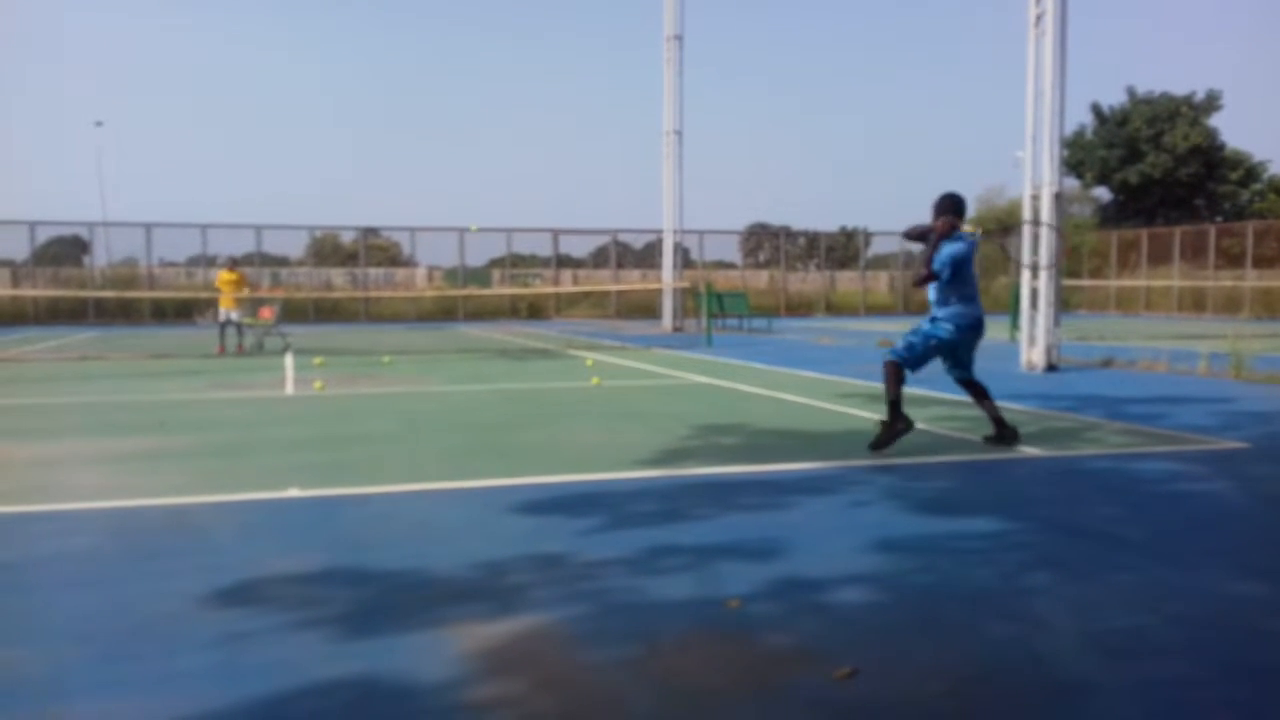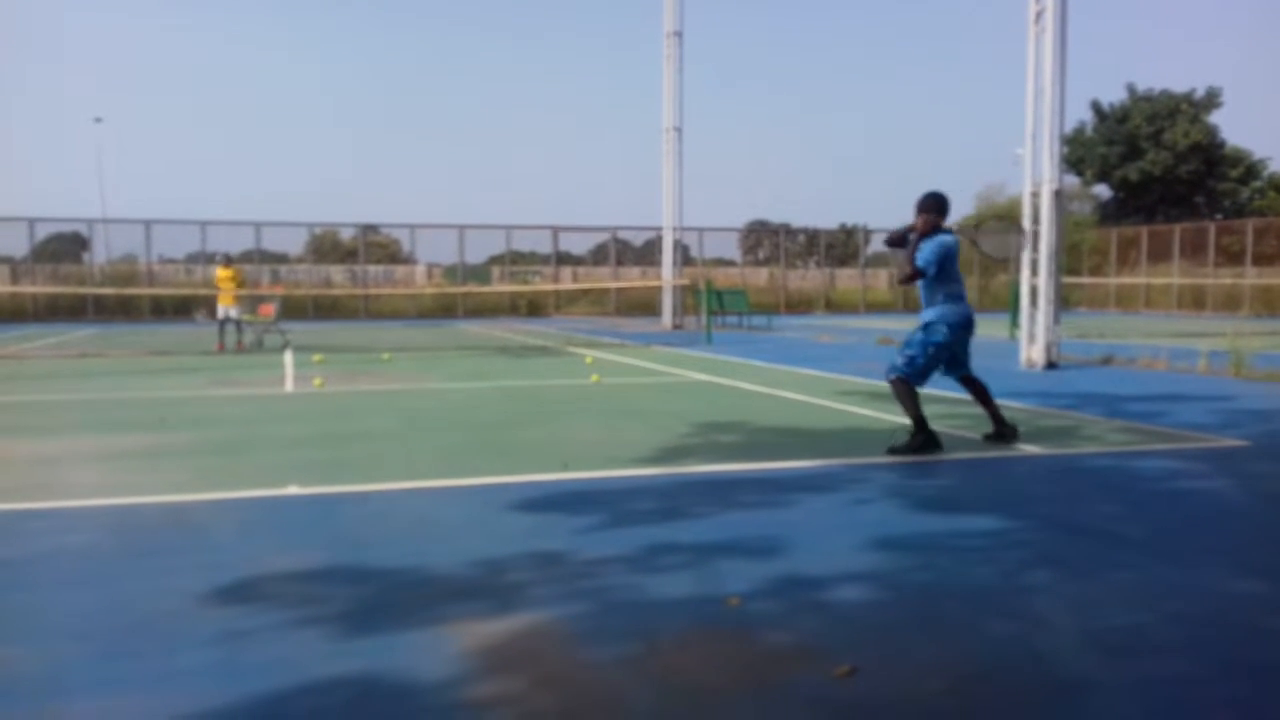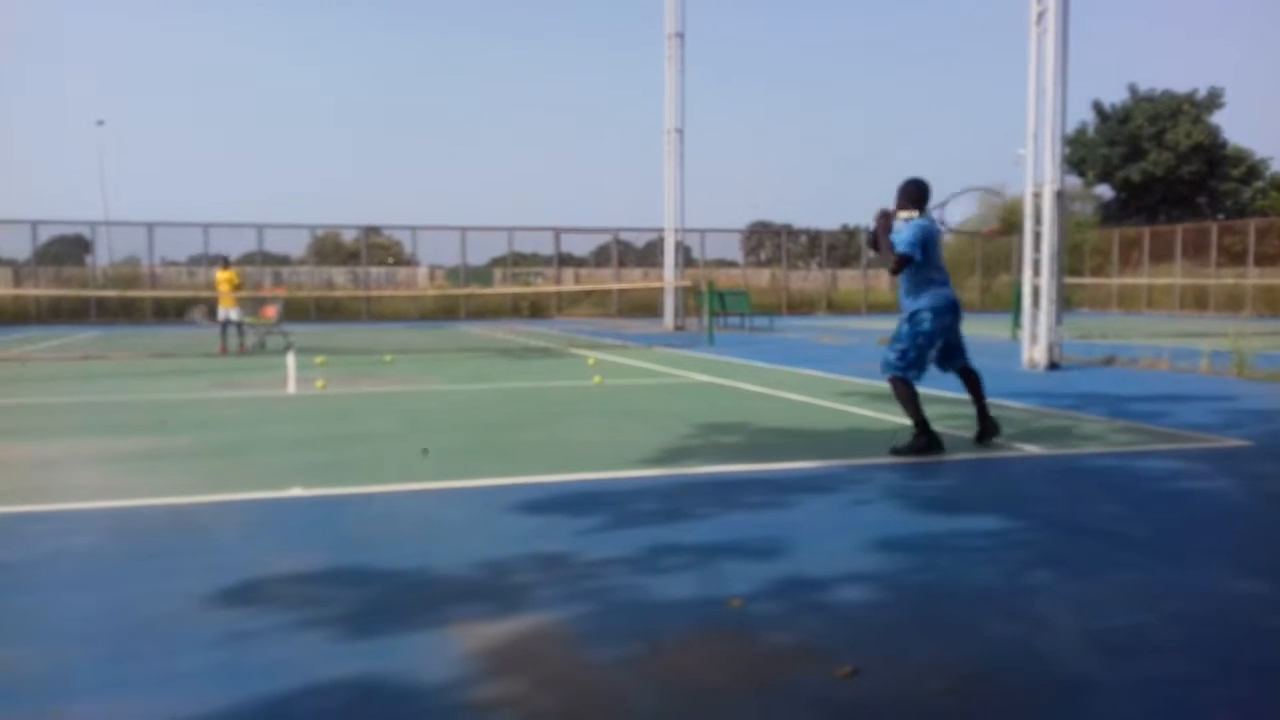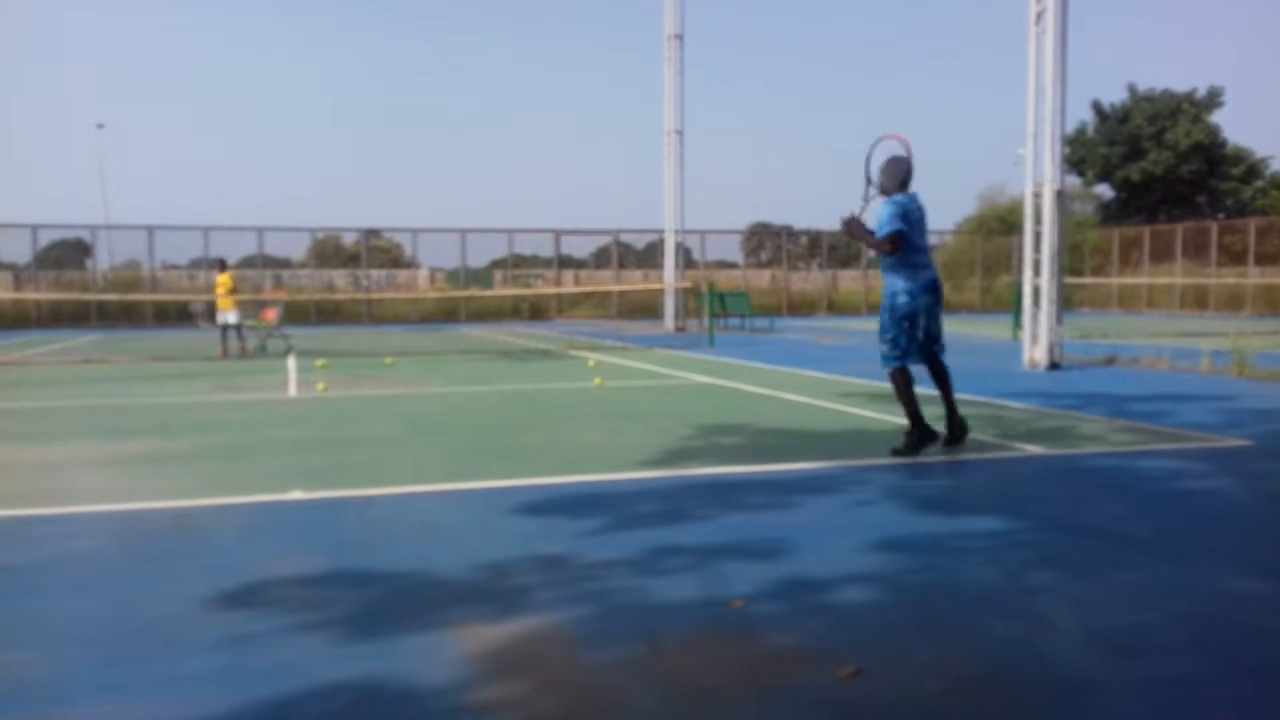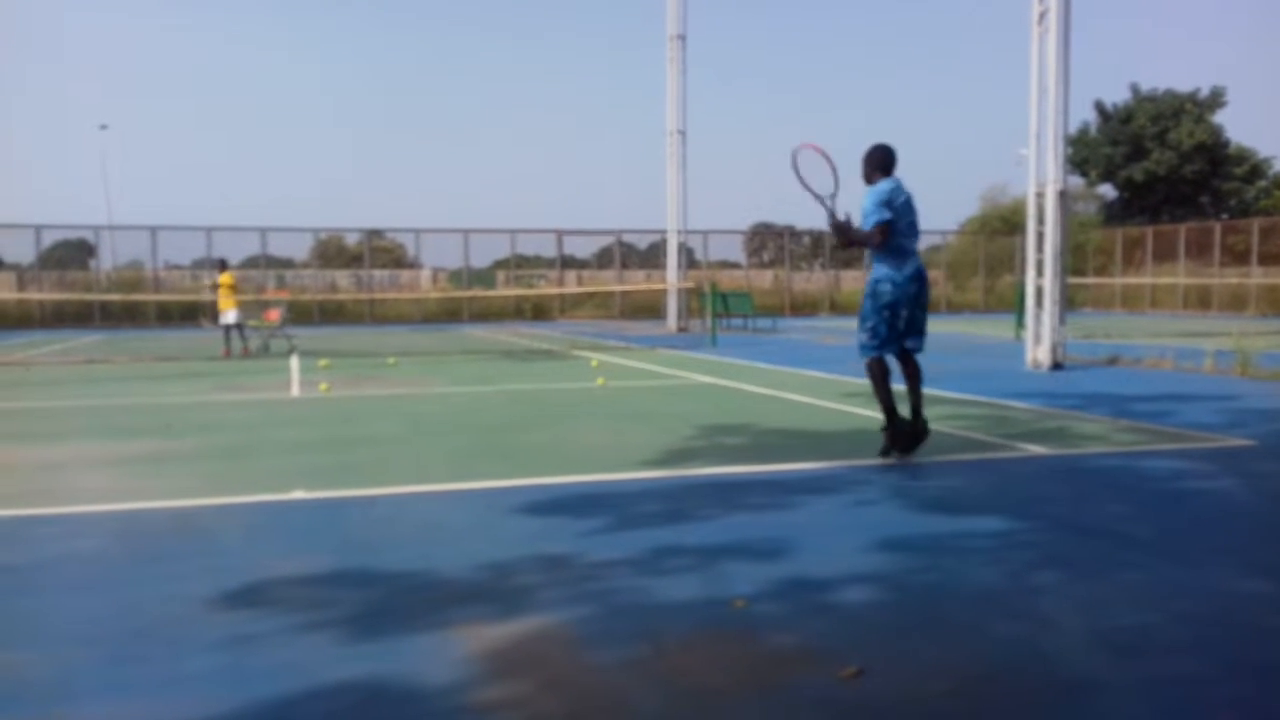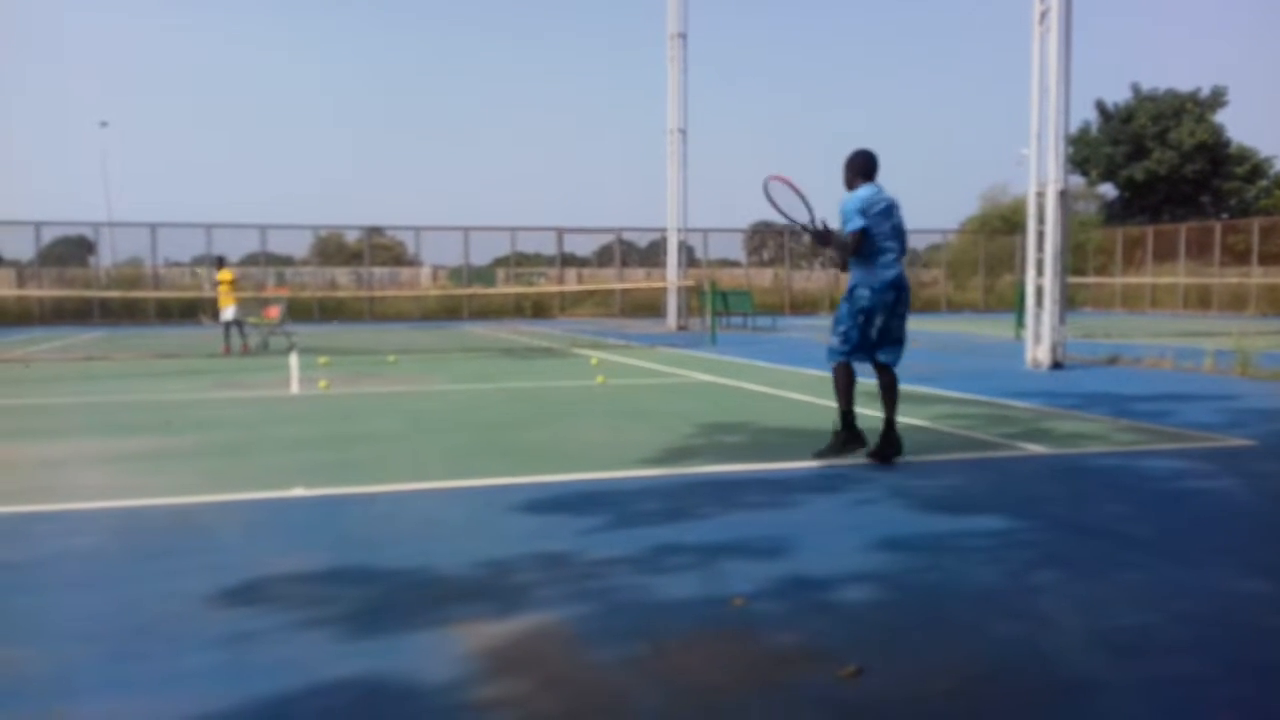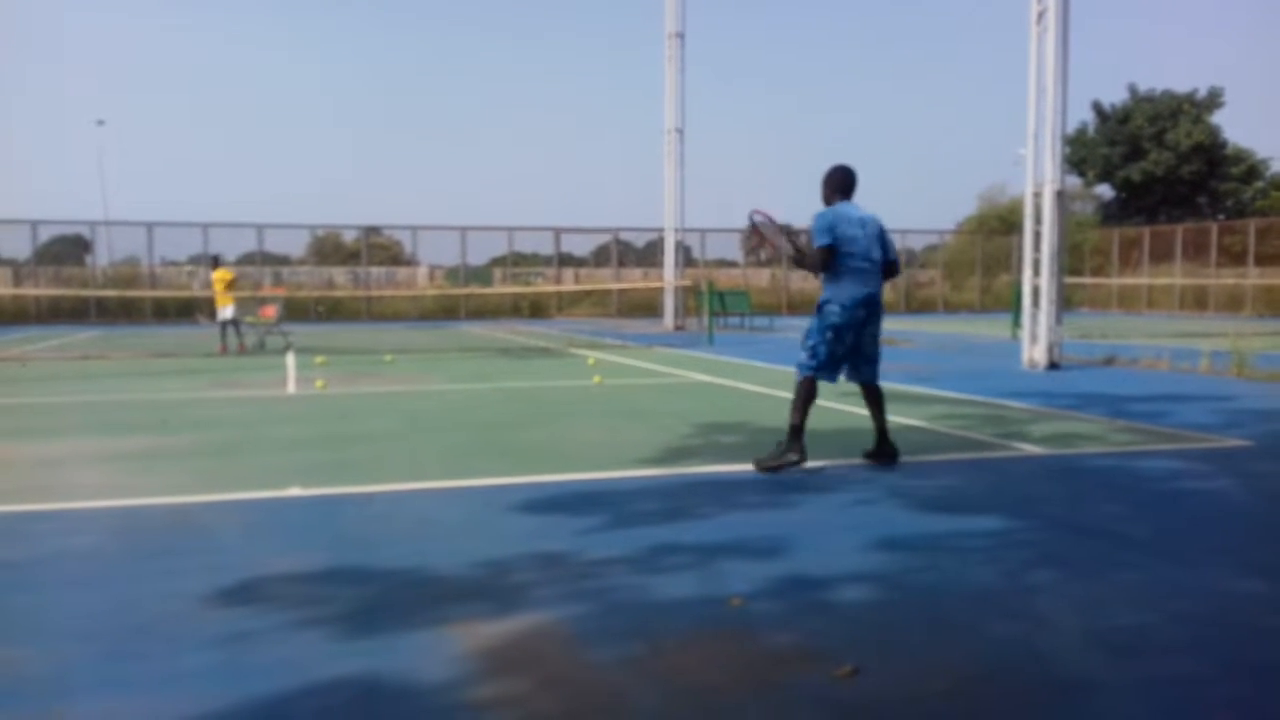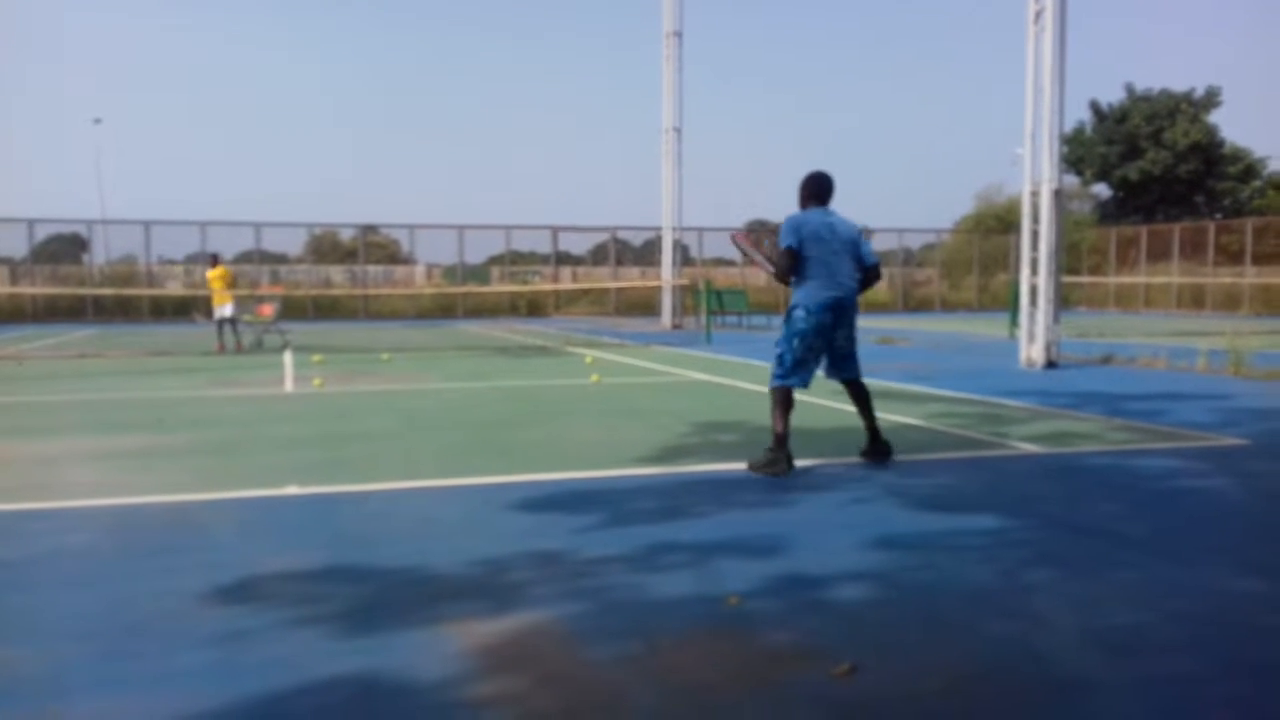
dt=0.1s
person 1, frame 1
left shoulder: (958, 248)
right shoulder: (949, 238)
left elbow: (920, 279)
right elbow: (913, 233)
left wrist: (935, 242)
right wrist: (935, 231)
left hip: (951, 321)
right hip: (968, 321)
left knee: (894, 361)
right knee: (964, 378)
left ankle: (895, 419)
right ankle: (1003, 428)
person 1, frame 2
left shoulder: (939, 243)
right shoulder: (933, 236)
left elbow: (905, 277)
right elbow: (891, 241)
left wrist: (915, 239)
right wrist: (911, 230)
left hip: (941, 323)
right hip: (958, 318)
left knee: (898, 376)
right knee: (964, 376)
left ankle: (923, 433)
right ankle: (1002, 426)
person 1, frame 3
left shoulder: (916, 229)
right shoulder: (908, 226)
left elbow: (894, 267)
right elbow: (876, 245)
left wrist: (883, 232)
right wrist: (883, 234)
left hip: (925, 312)
right hip: (945, 306)
left knee: (895, 372)
right knee: (960, 366)
left ankle: (924, 435)
right ankle: (986, 422)
person 1, frame 4
left shoulder: (893, 206)
right shoulder: (912, 203)
left elbow: (891, 246)
left wrist: (860, 234)
right wrist: (861, 230)
left hip: (906, 291)
right hip: (927, 286)
left knee: (895, 362)
right knee: (932, 355)
left ankle: (919, 429)
right ankle: (952, 419)
person 1, frame 5
left shoulder: (876, 194)
right shoulder: (902, 192)
left elbow: (879, 238)
left wrist: (849, 233)
right wrist: (854, 236)
left hip: (890, 281)
right hip: (915, 278)
left knee: (872, 353)
right knee: (907, 352)
left ankle: (894, 425)
right ankle: (915, 421)
person 1, frame 6
left shoulder: (854, 201)
right shoulder: (888, 201)
left elbow: (854, 245)
left wrist: (829, 240)
left hip: (869, 286)
right hip: (896, 284)
left knee: (841, 357)
right knee: (884, 363)
left ankle: (848, 430)
right ankle: (890, 435)
person 1, frame 7
left shoulder: (826, 218)
right shoulder: (872, 221)
left elbow: (822, 263)
right elbow: (892, 268)
left wrist: (804, 261)
left hip: (840, 305)
right hip: (871, 304)
left knee: (809, 373)
right knee: (865, 377)
left ankle: (793, 443)
right ankle: (883, 443)
person 1, frame 8
left shoulder: (795, 223)
right shoulder: (850, 229)
left elbow: (784, 267)
right elbow: (873, 273)
left wrist: (783, 278)
left hip: (808, 307)
right hip: (844, 305)
left knee: (783, 380)
right knee: (850, 377)
left ankle: (780, 451)
right ankle: (877, 441)
